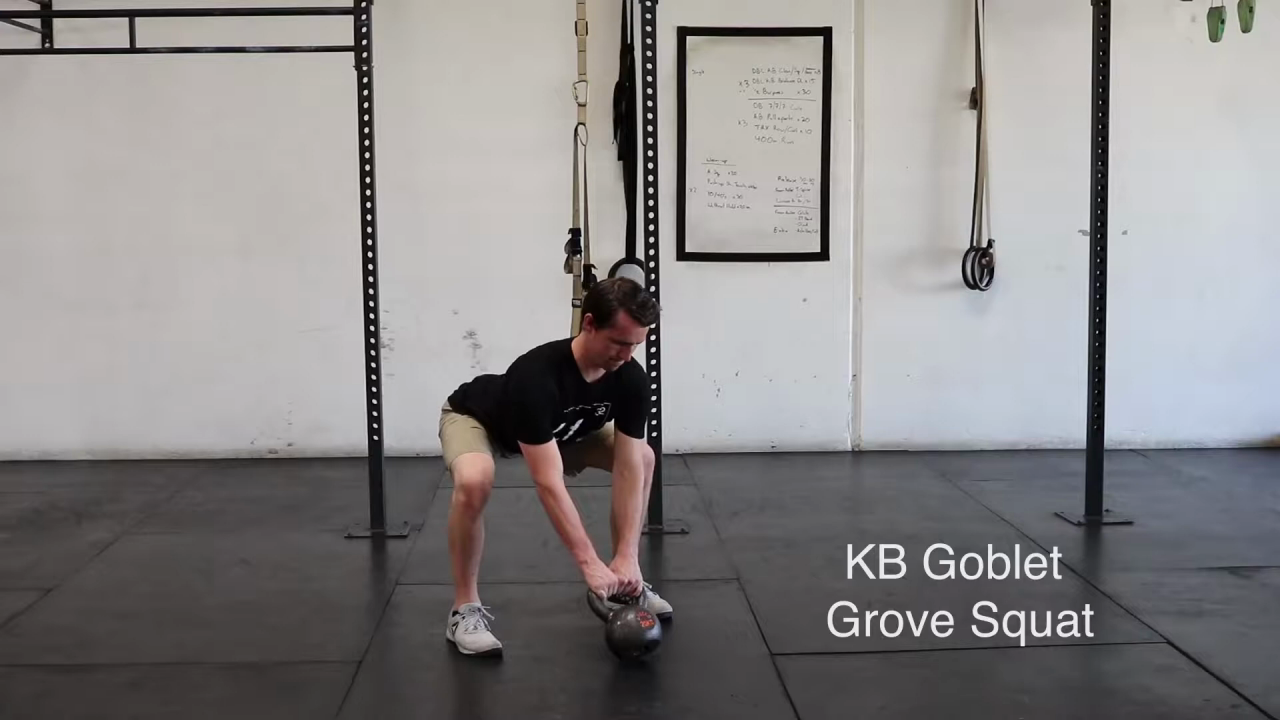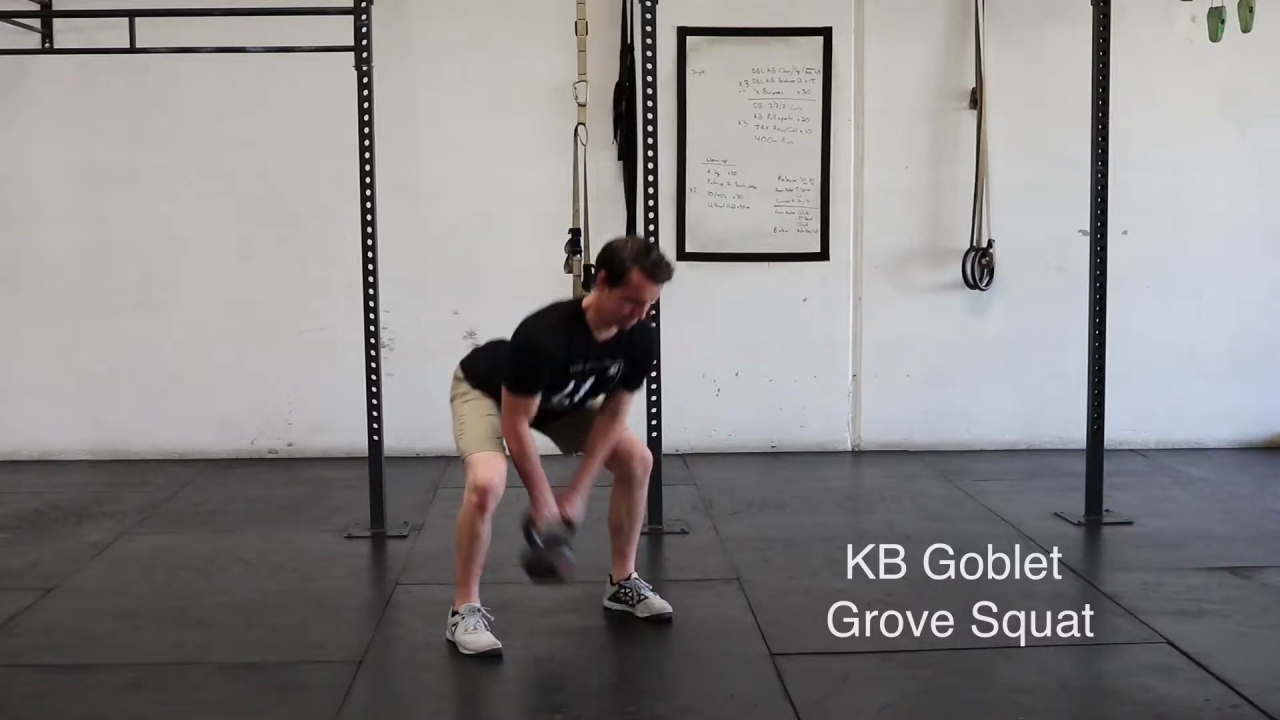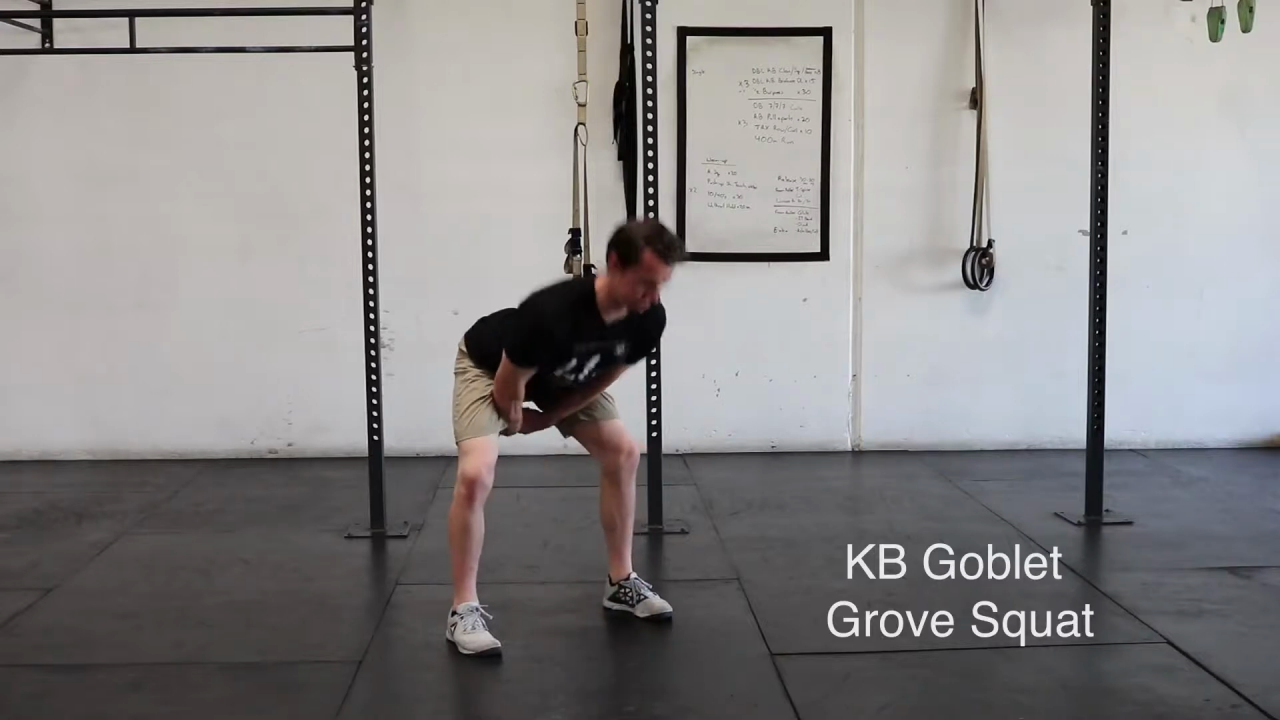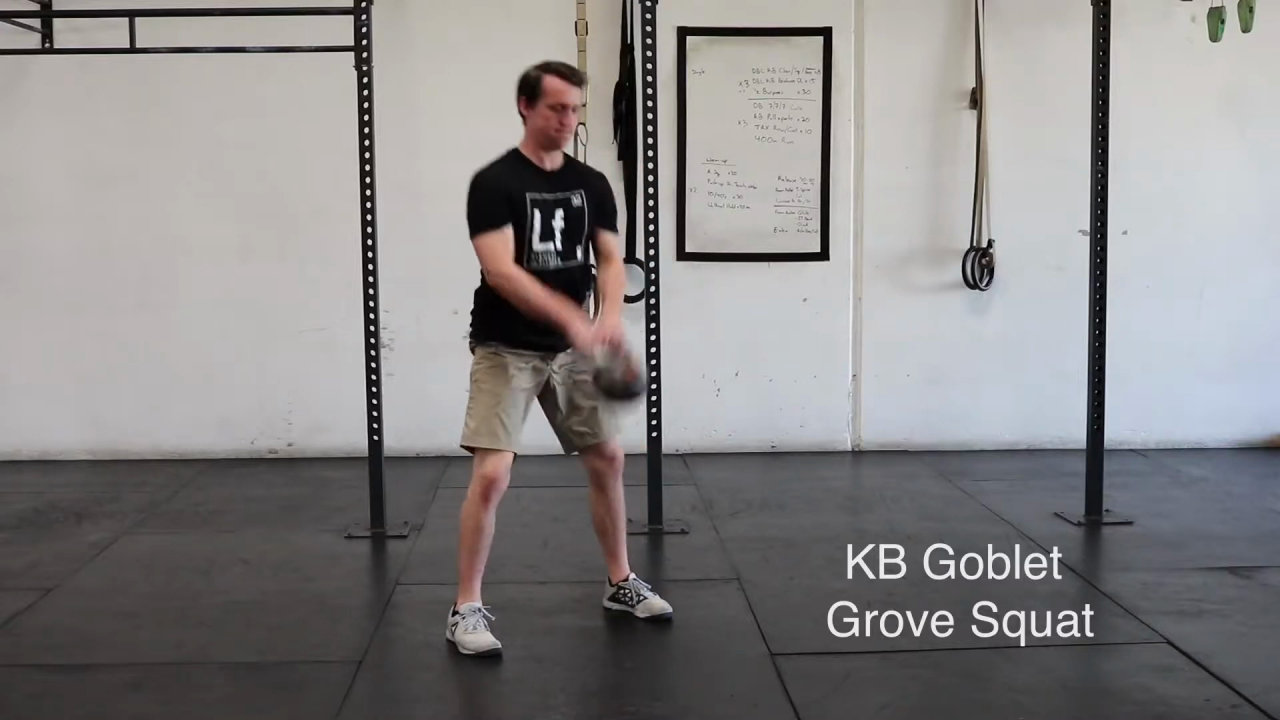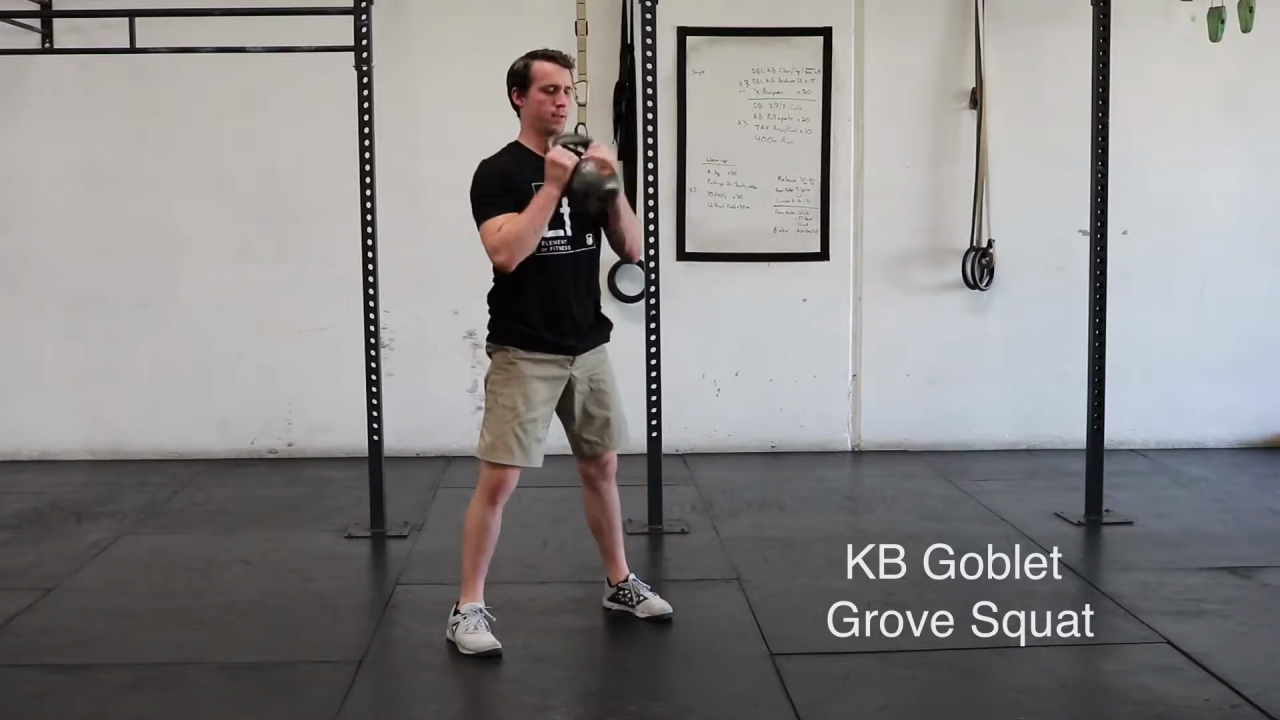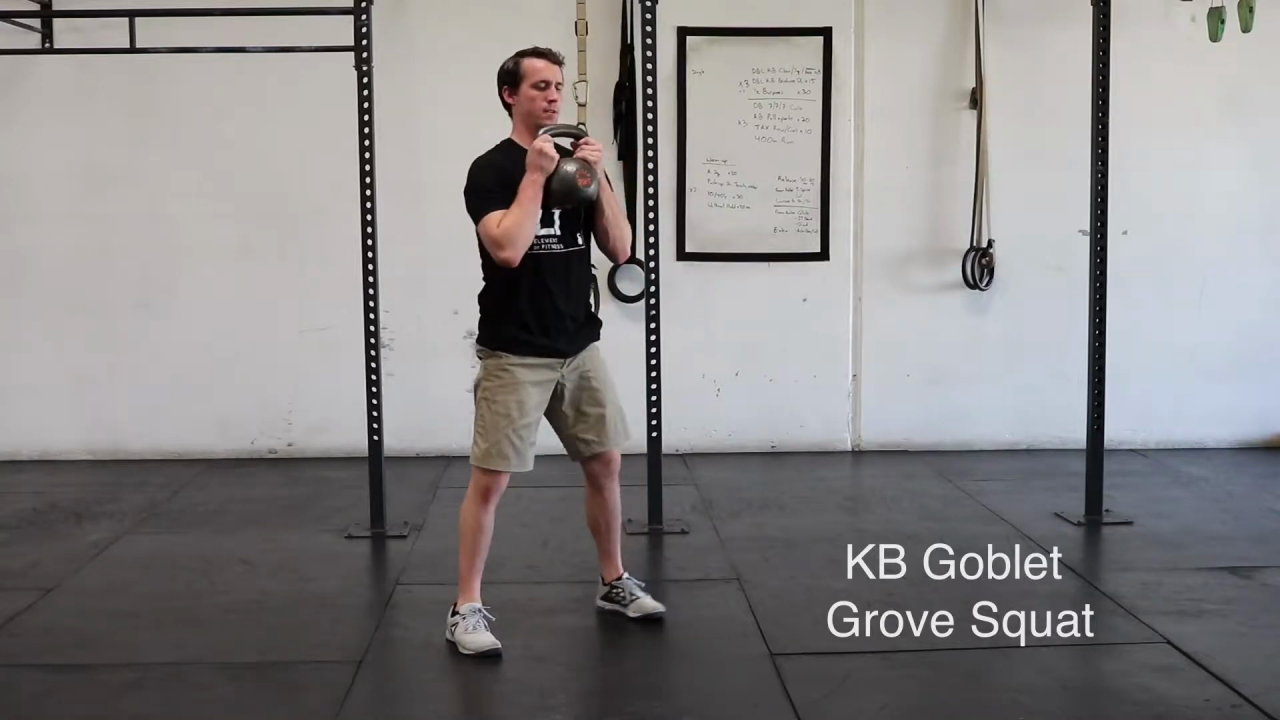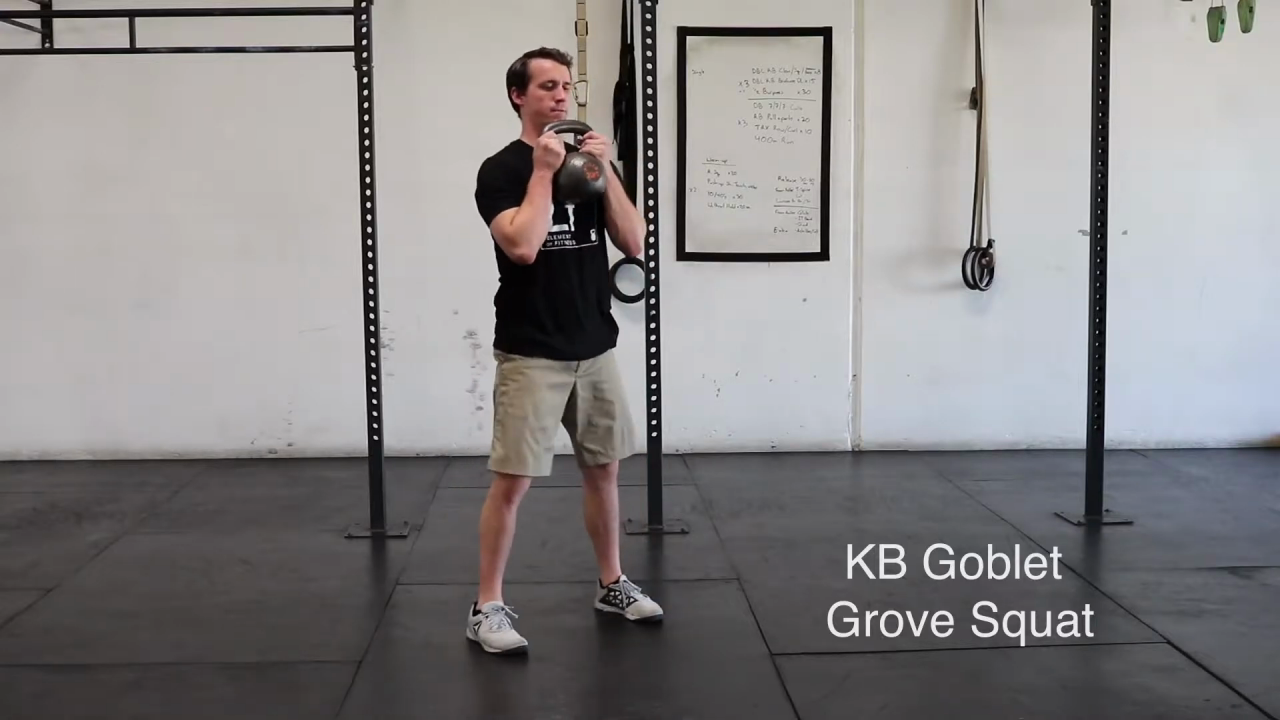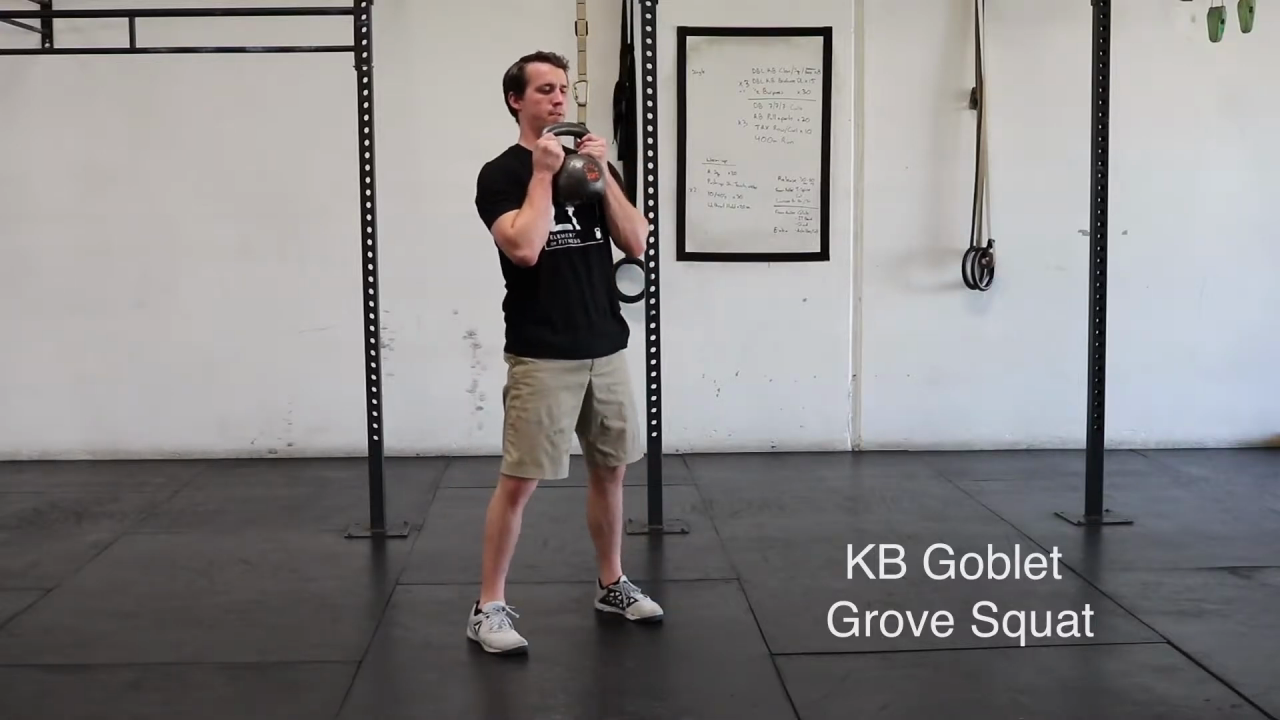
dt=0.4s
person 1, frame 1
left shoulder: (630, 379)
right shoulder: (535, 377)
left elbow: (629, 468)
right elbow: (550, 484)
left wrist: (626, 557)
right wrist: (590, 564)
right hip: (474, 417)
left knee: (644, 459)
right knee: (473, 482)
left ankle: (625, 580)
right ankle: (466, 609)
person 1, frame 2
left shoulder: (640, 339)
right shoulder: (544, 334)
left elbow: (612, 419)
right elbow: (516, 430)
left wrist: (577, 494)
right wrist: (543, 502)
left hip: (562, 398)
right hip: (485, 388)
left knee: (638, 460)
right knee: (486, 484)
left ankle: (623, 582)
right ankle: (466, 610)
person 1, frame 3
left shoulder: (648, 320)
right shoulder: (549, 314)
left elbow: (604, 378)
right elbow: (509, 385)
left wrist: (545, 416)
right wrist: (515, 418)
right hip: (487, 366)
left knee: (624, 454)
right knee: (476, 476)
left ankle: (622, 583)
right ankle: (464, 610)
person 1, frame 4
left shoulder: (590, 181)
right shoulder: (496, 180)
left elbow: (611, 262)
right elbow: (500, 272)
left wrist: (610, 319)
right wrist: (571, 318)
left hip: (570, 348)
right hip: (504, 349)
left knee: (609, 461)
right knee: (491, 476)
left ankle: (621, 583)
right ankle: (466, 607)
person 1, frame 5
left shoulder: (586, 164)
right shoulder: (498, 172)
left elbow: (632, 250)
right elbow: (506, 255)
right wrist: (551, 186)
left hip: (588, 347)
right hip: (523, 353)
left knee: (602, 468)
right knee: (498, 480)
left ankle: (620, 583)
right ankle: (468, 608)
person 1, frame 6
left shoulder: (580, 164)
right shoulder: (491, 170)
left elbow: (620, 250)
right elbow: (507, 250)
left wrist: (597, 176)
right wrist: (535, 174)
left hip: (578, 348)
right hip: (514, 354)
left knee: (605, 465)
right knee: (490, 481)
left ankle: (614, 582)
right ankle: (466, 608)
person 1, frame 7
left shoulder: (594, 162)
right shoulder: (502, 170)
left elbow: (634, 243)
right elbow: (522, 246)
left wrist: (604, 171)
right wrist: (543, 171)
left hip: (594, 349)
right hip: (530, 355)
left knee: (603, 470)
right knee: (511, 483)
left ankle: (612, 585)
right ankle: (487, 607)
person 1, frame 8
left shoulder: (594, 163)
right shoulder: (502, 174)
left elbow: (636, 243)
right elbow: (523, 248)
left wrist: (602, 172)
right wrist: (543, 173)
left hip: (606, 349)
right hip: (542, 356)
left knee: (610, 471)
right knee: (519, 482)
left ankle: (611, 585)
right ankle: (488, 607)
